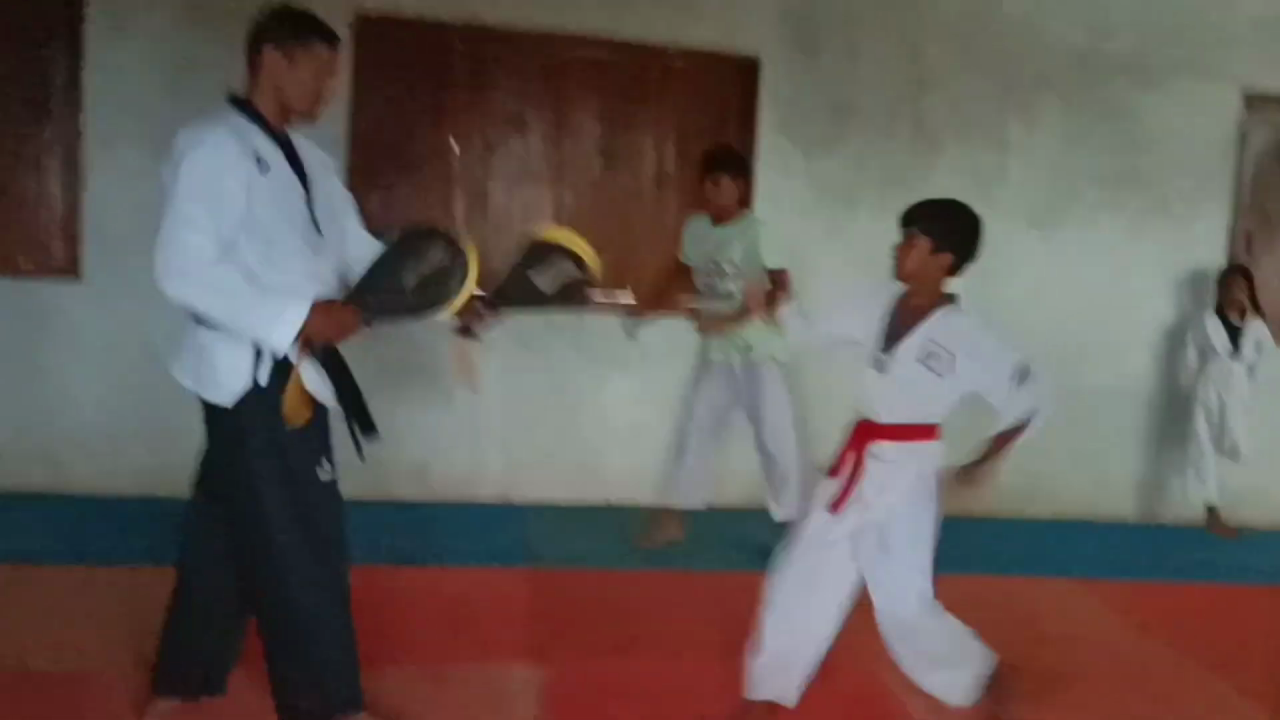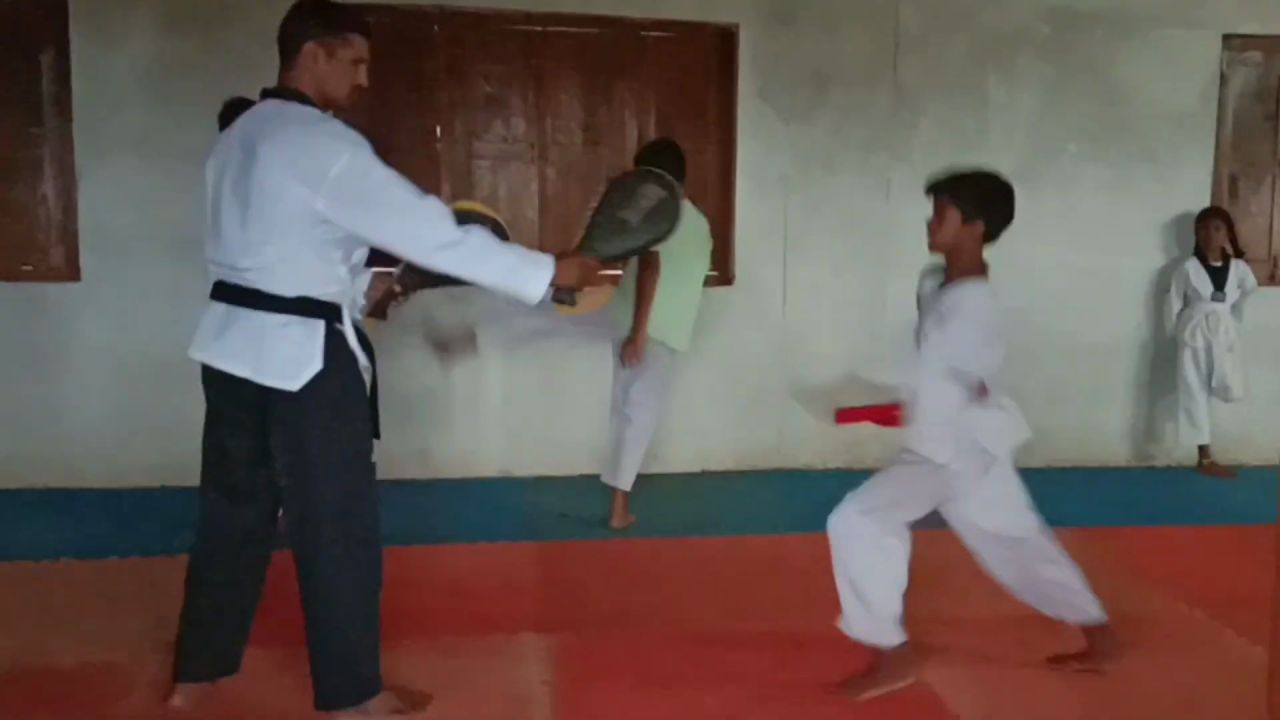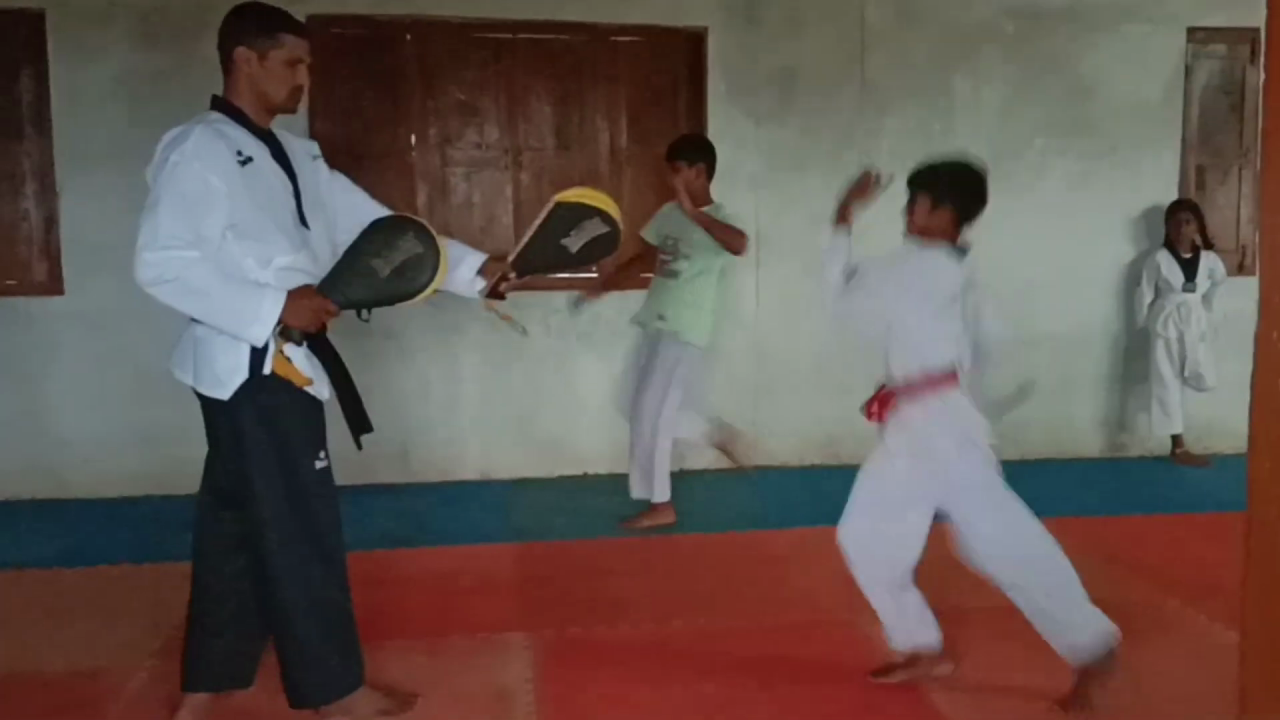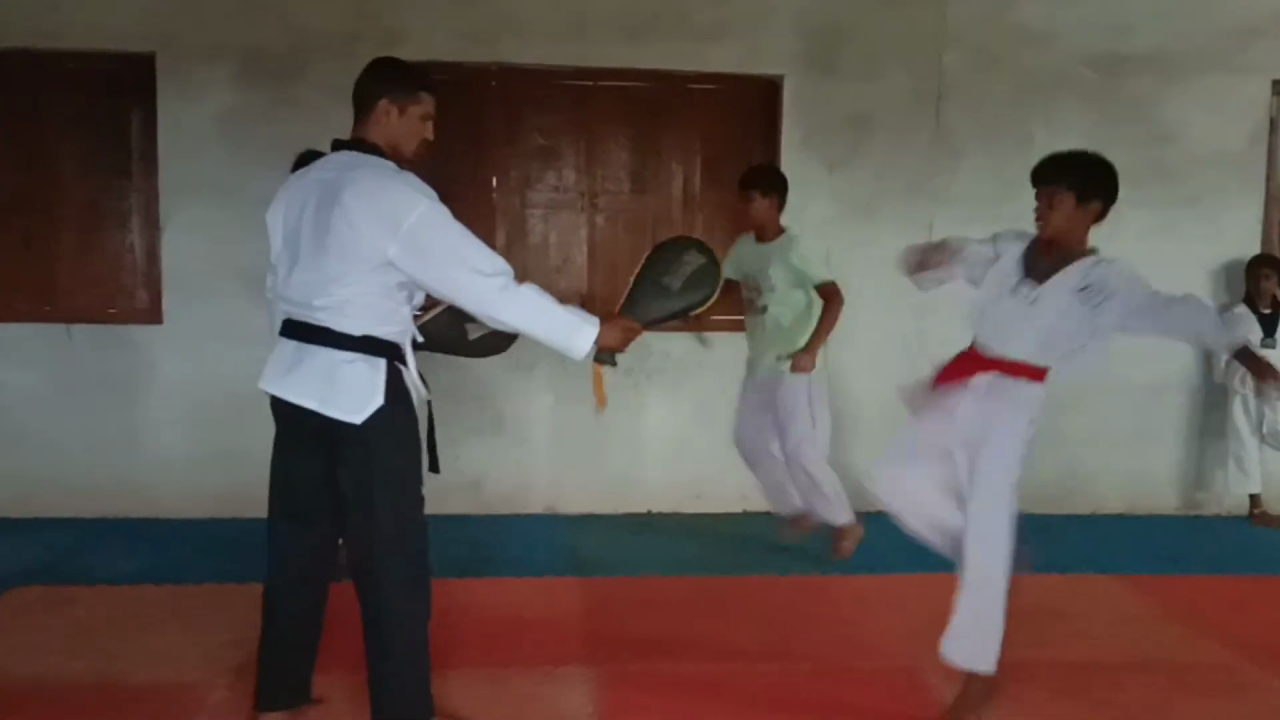
dt=1s
person 1, frame 1
left shoulder: (304, 158)
right shoulder: (215, 148)
left elbow: (358, 249)
right elbow: (185, 267)
right wrist: (298, 318)
left hip: (276, 364)
right hip: (256, 369)
left knee: (230, 526)
right knee: (303, 539)
person 1, frame 2
left shoulder: (240, 136)
right shoulder: (323, 143)
right elbow: (426, 231)
left wrist: (352, 285)
right wrist: (547, 271)
left hip: (237, 342)
right hip: (302, 352)
left knee: (235, 508)
right knee: (337, 523)
person 1, frame 3
left shoulder: (295, 155)
right shoulder: (196, 149)
left elbow: (375, 230)
right elbow: (162, 265)
left wrist: (475, 269)
right wrist: (273, 306)
left hip: (279, 362)
right hip: (250, 363)
left knee: (235, 519)
right knee: (299, 525)
person 1, frame 4
left shoulder: (298, 187)
right shoulder: (396, 196)
left elbow: (282, 286)
right elbow: (489, 285)
right wrist: (592, 333)
left hip: (299, 377)
right hip: (363, 389)
left knee: (300, 543)
right knee: (392, 558)
person 2, frame 1
left shoulder: (962, 334)
right shoulder: (885, 304)
left elbow: (1024, 395)
right elbow: (819, 325)
left wrist: (985, 460)
right wrist: (776, 309)
left hip: (905, 477)
right hip: (862, 467)
left knee: (903, 610)
right knee: (795, 584)
person 2, frame 2
left shoulder: (972, 307)
right shoulder: (952, 288)
left elbow: (945, 399)
left hip: (960, 441)
right hip: (964, 434)
left knee: (858, 523)
right knee: (1015, 538)
left ankle: (892, 655)
right ankle: (1098, 638)
person 2, frame 3
left shoulder: (926, 263)
right shoulder: (945, 269)
left elbow: (842, 293)
right elbow: (983, 344)
left wrist: (844, 217)
left hip: (934, 426)
right hip: (914, 427)
left knee: (1007, 543)
right knee: (863, 538)
left ankle: (1092, 653)
right ankle: (925, 651)
person 2, frame 4
left shoulder: (1105, 281)
right shoulder: (1009, 248)
left elbow: (1179, 314)
right elbow: (929, 269)
right wrist: (930, 256)
left hip: (1006, 407)
right hip: (961, 387)
left knee: (988, 540)
right knee: (897, 480)
left ankle: (979, 674)
right ankle: (963, 533)
person 3, frame 1
left shoulder: (755, 231)
right shoulder: (695, 227)
left elbow: (782, 288)
right elbow: (681, 272)
left wrist: (734, 319)
right wrist: (649, 307)
left hip: (758, 353)
right hip: (714, 355)
left knee: (775, 439)
right knee: (694, 431)
left ankle: (793, 521)
right ankle: (673, 519)
person 3, frame 2
right shoulder: (700, 223)
left elbow: (651, 269)
left wrist: (638, 332)
left hip: (639, 322)
right hip: (671, 335)
right knee: (636, 415)
right ankle: (619, 508)
person 3, frame 3
left shoulder: (718, 217)
right shoulder: (670, 213)
left elbow: (739, 245)
right elbow: (639, 254)
left wrist: (694, 213)
right wrist: (602, 284)
left hip: (683, 333)
right hip: (655, 324)
left knee: (652, 413)
right knee: (635, 404)
left ankle: (660, 505)
right ankle: (719, 435)
person 3, frame 4
left shoulder: (795, 249)
right shoulder: (743, 246)
left elbow: (834, 299)
left wrist: (810, 350)
left hip: (794, 366)
right hip: (760, 364)
left knee: (802, 450)
right knee: (750, 440)
left ankle: (845, 523)
right ankle: (800, 511)
person 4, frame 1
left shoulder: (1256, 326)
right shoulder: (1206, 322)
left elbow: (1265, 352)
right elbow: (1191, 358)
right wrist: (1194, 387)
left hip: (1236, 393)
right hip: (1209, 392)
left knee: (1236, 449)
right knee: (1204, 450)
right ankle: (1213, 513)
person 4, frame 2
left shoulder: (1238, 268)
right shoulder: (1188, 268)
left elbow: (1249, 292)
right elbow: (1173, 304)
left wrist: (1232, 321)
right wrist: (1176, 334)
left hip: (1224, 335)
right hip: (1194, 335)
left knee: (1231, 392)
right knee: (1194, 393)
right ankle: (1205, 457)
person 4, frame 3
left shoulder: (1208, 259)
right shoulder: (1158, 259)
left elbow: (1218, 283)
right elbow: (1144, 294)
left wrist: (1203, 310)
right wrist: (1146, 324)
left hip: (1196, 326)
right hip: (1167, 326)
left knee: (1204, 382)
right knee: (1167, 384)
right ankle: (1179, 447)
person 4, frame 4
right shoulder: (1237, 315)
right elbow: (1223, 351)
right wrist: (1226, 381)
right hip: (1244, 384)
right knee: (1246, 441)
right ankle: (1256, 507)
